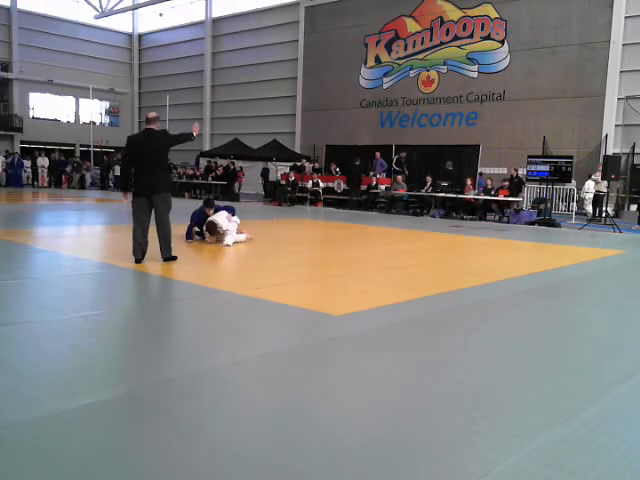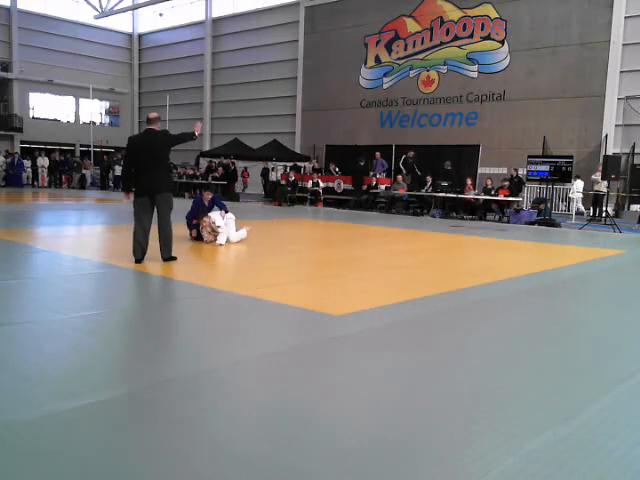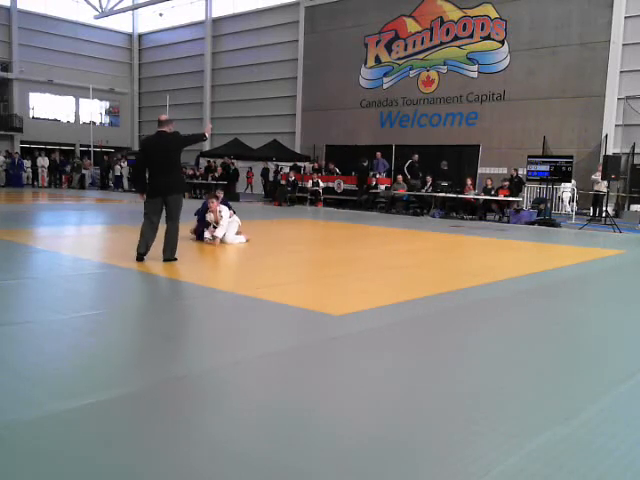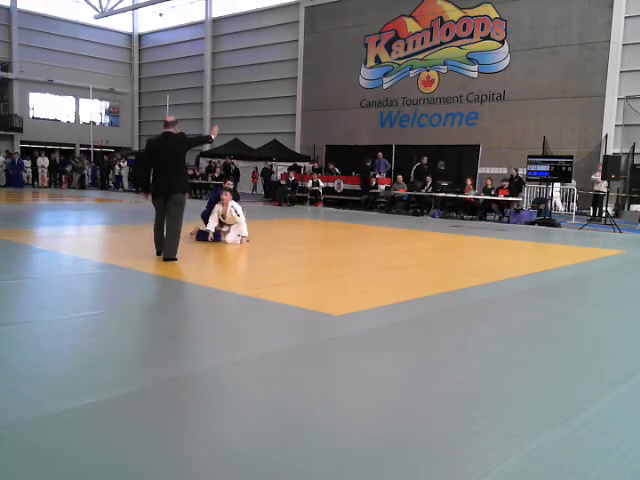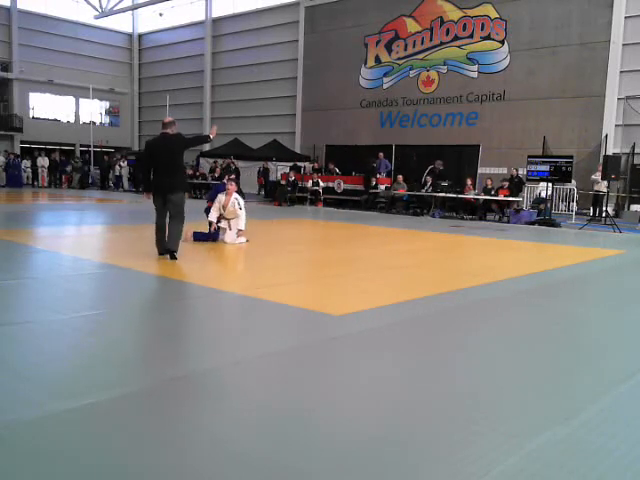
dt=0.4s
person 1, frame 1
left shoulder: (132, 140)
right shoulder: (163, 137)
left elbow: (125, 165)
right elbow: (179, 138)
left wrist: (125, 187)
right wrist: (193, 134)
left hip: (140, 187)
right hip: (160, 186)
left knee: (140, 222)
right knee: (163, 220)
left ankle: (139, 255)
right ankle: (167, 254)
person 1, frame 2
left shoulder: (134, 140)
right shoulder: (164, 137)
left elbow: (127, 166)
right elbow: (180, 137)
left wrist: (127, 188)
right wrist: (195, 133)
left hip: (142, 187)
right hip: (162, 186)
left knee: (141, 222)
right knee: (164, 220)
left ankle: (138, 255)
right ankle: (167, 254)
person 1, frame 3
left shoulder: (146, 142)
right shoulder: (175, 139)
left elbow: (140, 168)
right elbow: (192, 138)
left wrist: (141, 189)
right wrist: (205, 134)
left hip: (154, 188)
right hip: (174, 187)
left knee: (150, 220)
right knee: (172, 221)
left ankle: (141, 251)
right ankle: (169, 255)
person 1, frame 4
left shoulder: (152, 143)
right shoulder: (181, 140)
left elbow: (146, 168)
right elbow: (197, 140)
left wrist: (146, 188)
right wrist: (211, 136)
left hip: (158, 187)
right hip: (177, 187)
left knee: (160, 219)
right knee: (174, 220)
left ankle: (160, 249)
right ankle: (169, 253)
person 1, frame 5
left shoulder: (151, 143)
right shoulder: (178, 140)
left elbow: (146, 168)
right elbow: (195, 140)
left wrist: (147, 188)
right wrist: (210, 136)
left hip: (158, 187)
right hip: (176, 186)
left knee: (161, 217)
right knee: (176, 218)
left ankle: (161, 248)
right ankle: (171, 247)
